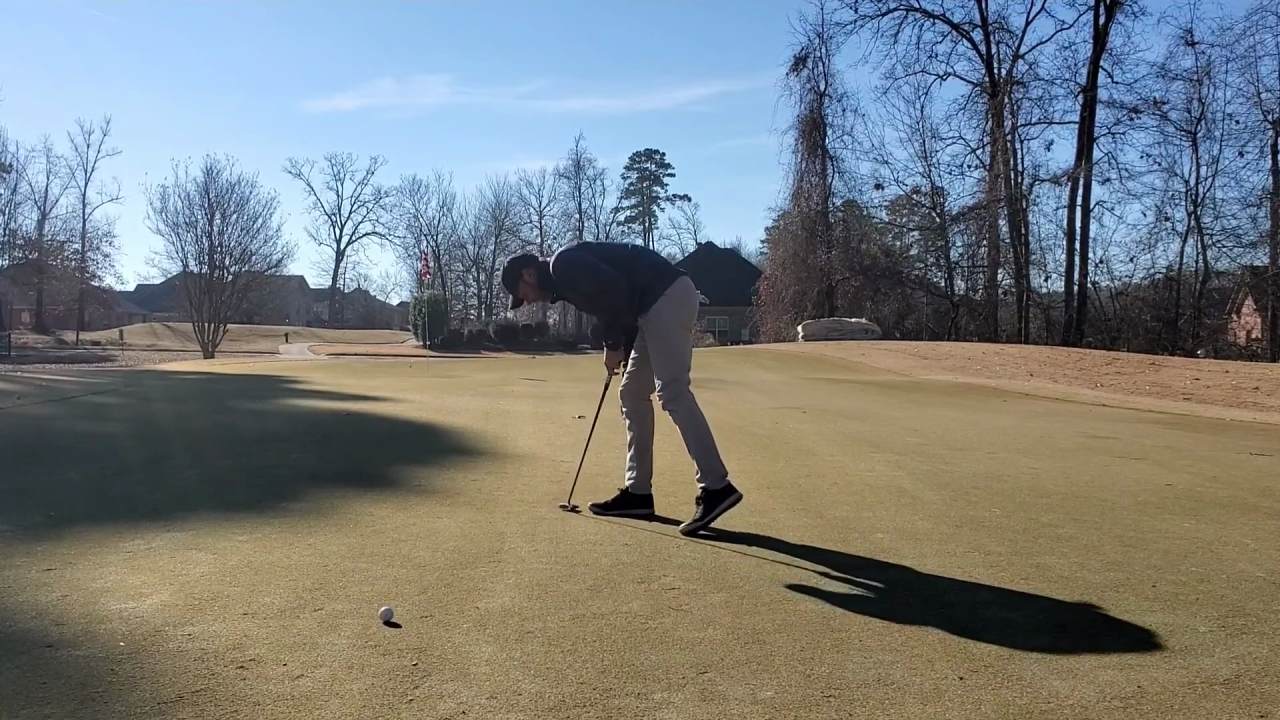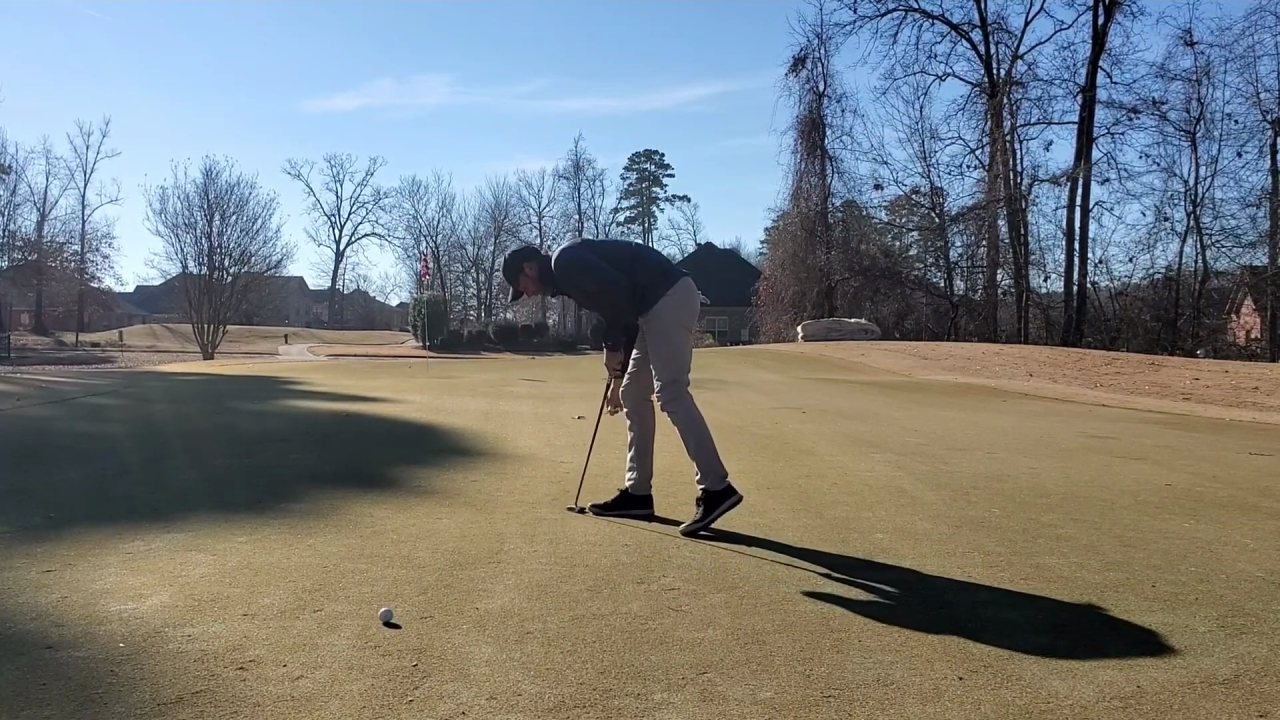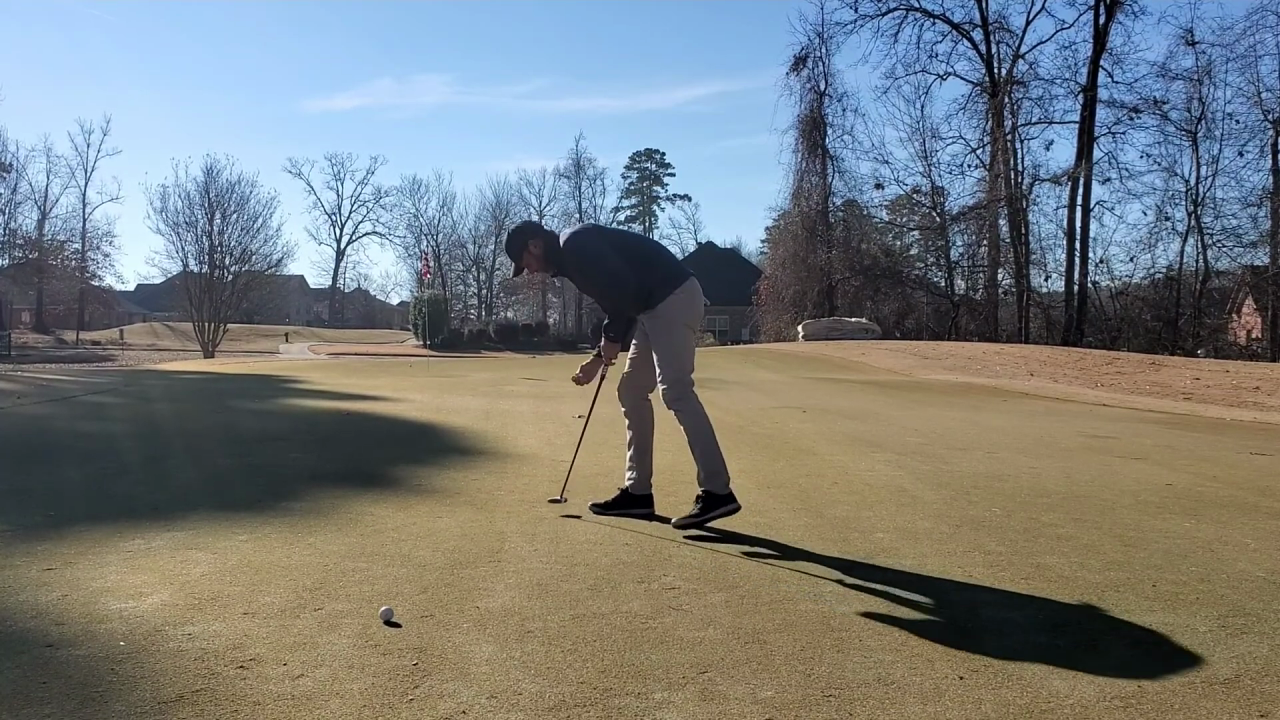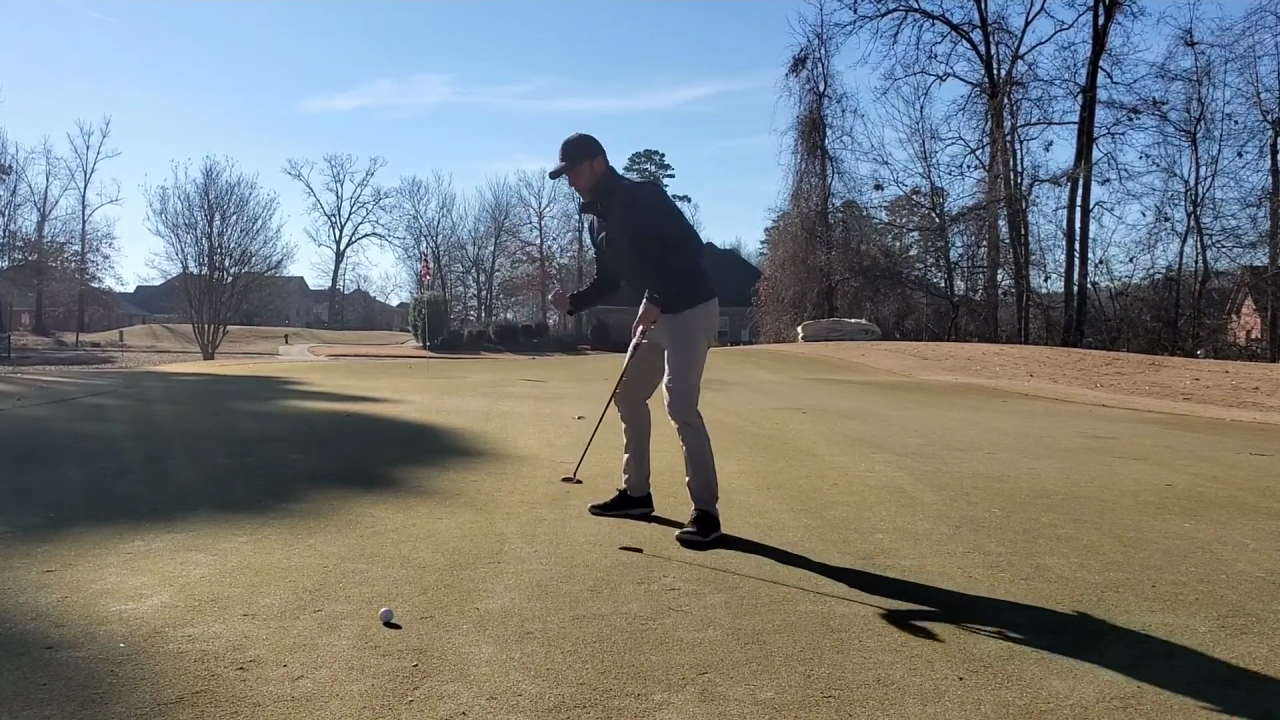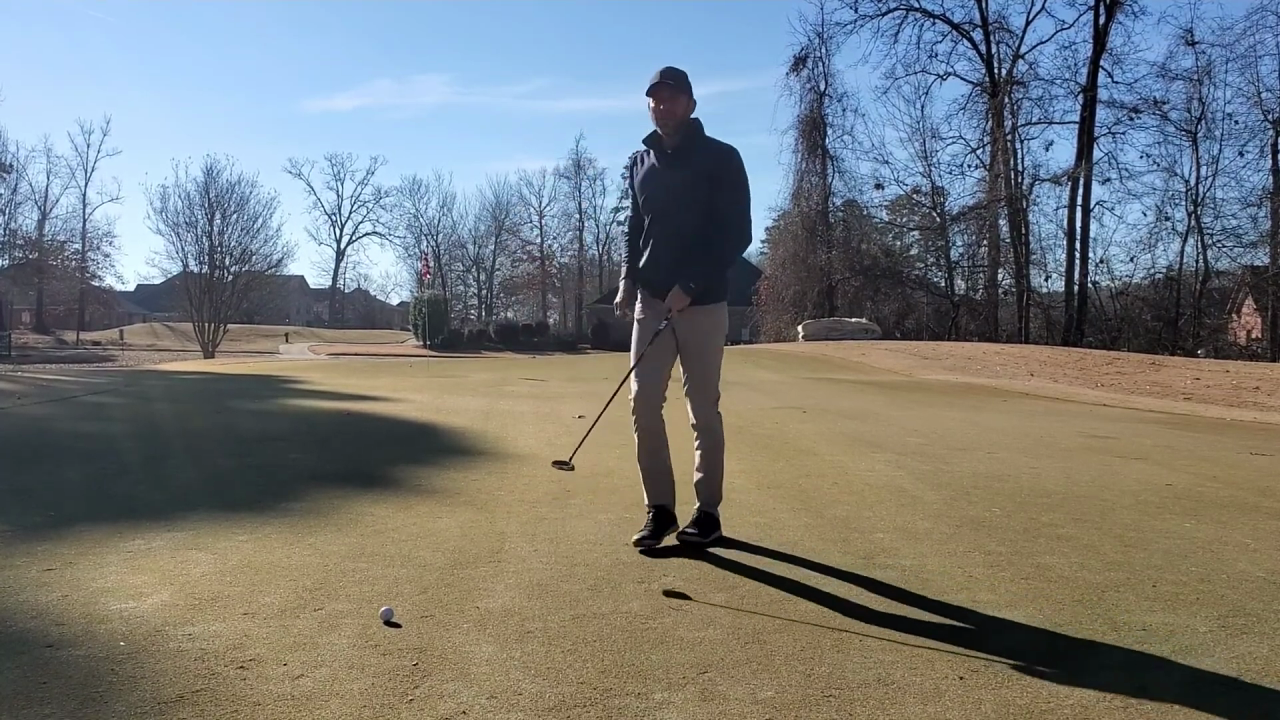
dt=0.4s
person 1, frame 1
left shoulder: (562, 264)
right shoulder: (565, 280)
left elbow: (615, 289)
right elbow: (617, 313)
left wrist: (611, 346)
left hip: (668, 296)
right hip: (661, 303)
left knee: (672, 393)
right knee: (633, 393)
left ankle: (716, 488)
right ankle: (637, 492)
person 1, frame 2
left shoulder: (565, 261)
right shoulder: (566, 275)
left elbow: (616, 290)
right elbow: (620, 314)
left wrist: (612, 348)
right wrist: (619, 376)
left hip: (670, 297)
right hip: (661, 305)
left knee: (671, 393)
right knee: (633, 394)
left ankle: (717, 489)
right ankle: (637, 493)
person 1, frame 3
left shoulder: (576, 243)
right shoulder: (570, 261)
left elbow: (622, 284)
right elbow: (618, 306)
left wrist: (611, 337)
right wrist: (598, 359)
left hip: (674, 299)
right hip: (655, 307)
left knee: (675, 391)
right knee: (631, 392)
left ankle: (717, 493)
right ankle: (638, 492)
person 1, frame 4
left shoulder: (643, 196)
right shoulder: (598, 219)
left elbow: (689, 247)
right elbow: (607, 282)
left wrist: (656, 300)
right wrist: (572, 300)
left hip: (692, 311)
right hip: (656, 316)
left knee: (680, 402)
right knee: (629, 398)
left ankle: (705, 511)
right ankle: (636, 494)
person 1, frame 5
left shoulder: (721, 159)
right shoulder: (640, 163)
left elbow: (736, 235)
left wrist: (689, 286)
right wrist: (627, 279)
left hip: (705, 303)
right hip: (651, 300)
left knee: (704, 411)
right knee: (645, 402)
left ankle: (707, 510)
right ankle: (660, 511)
